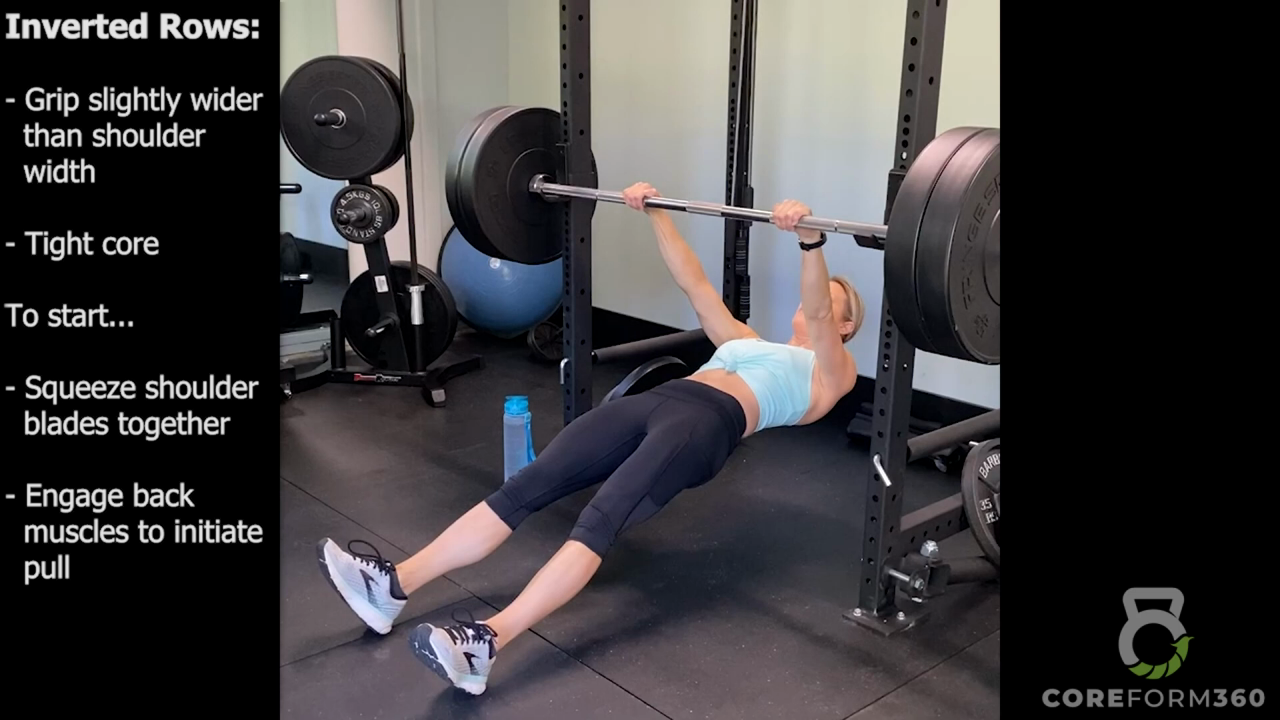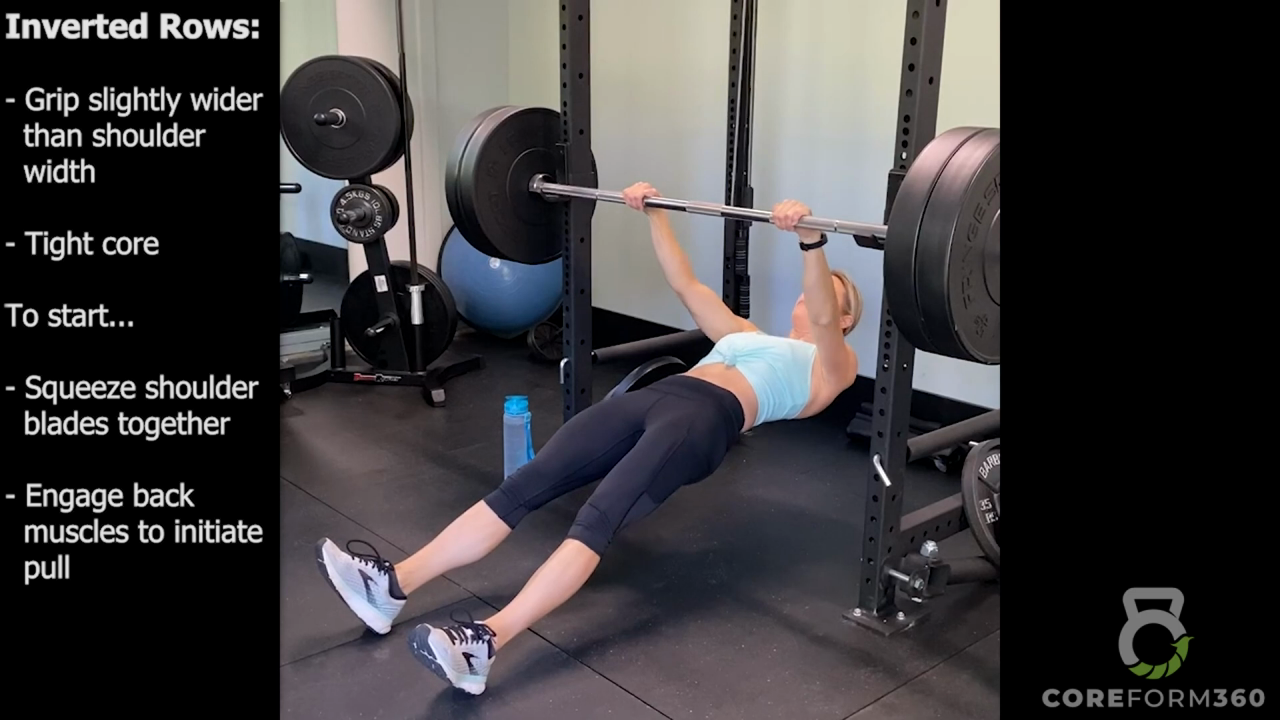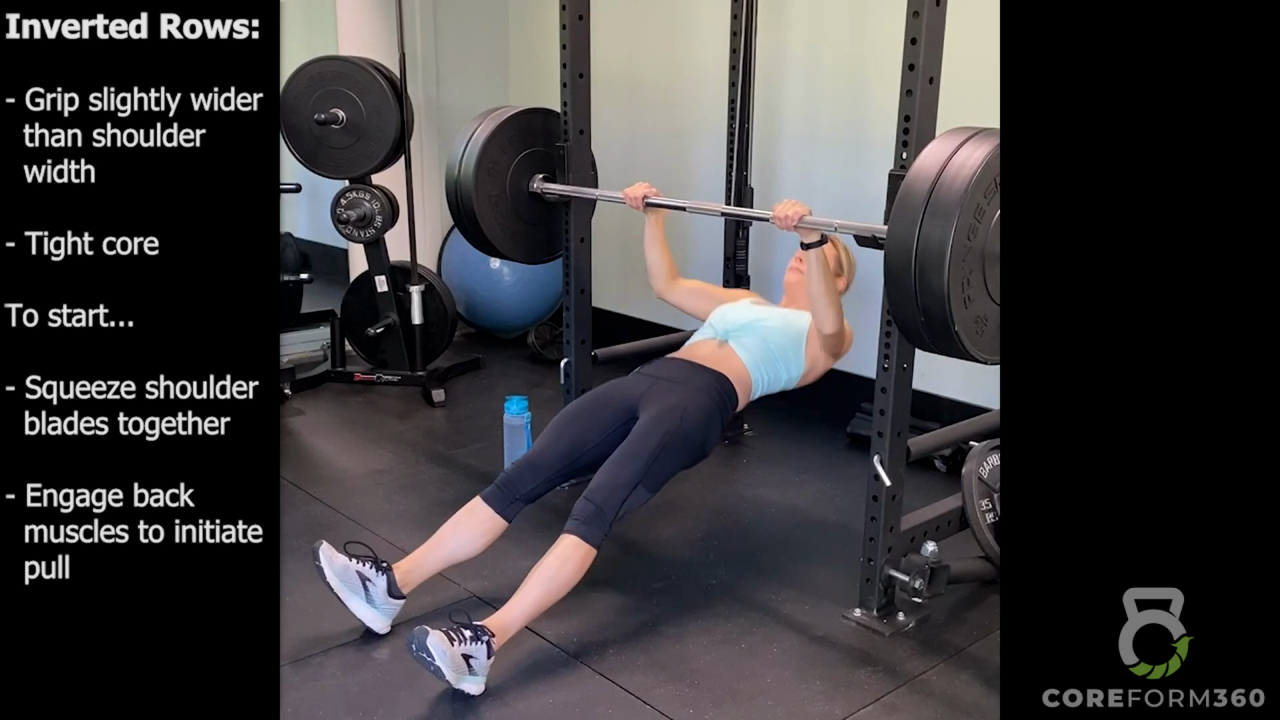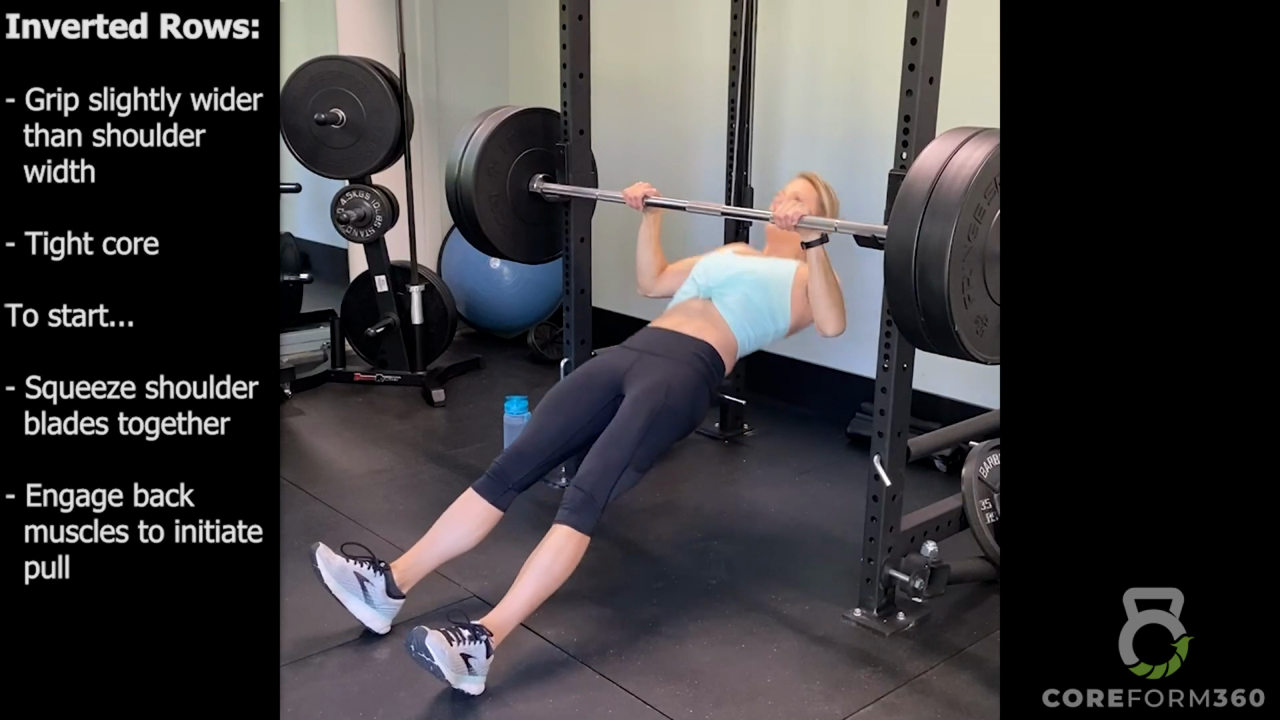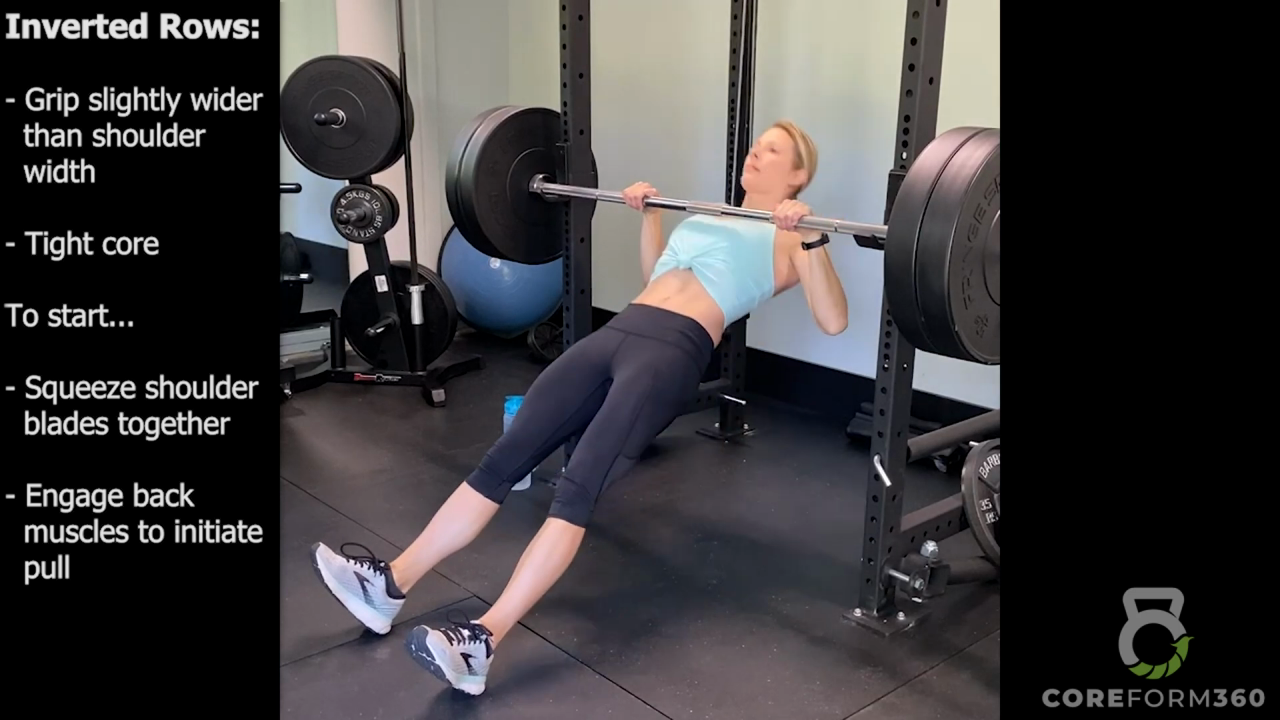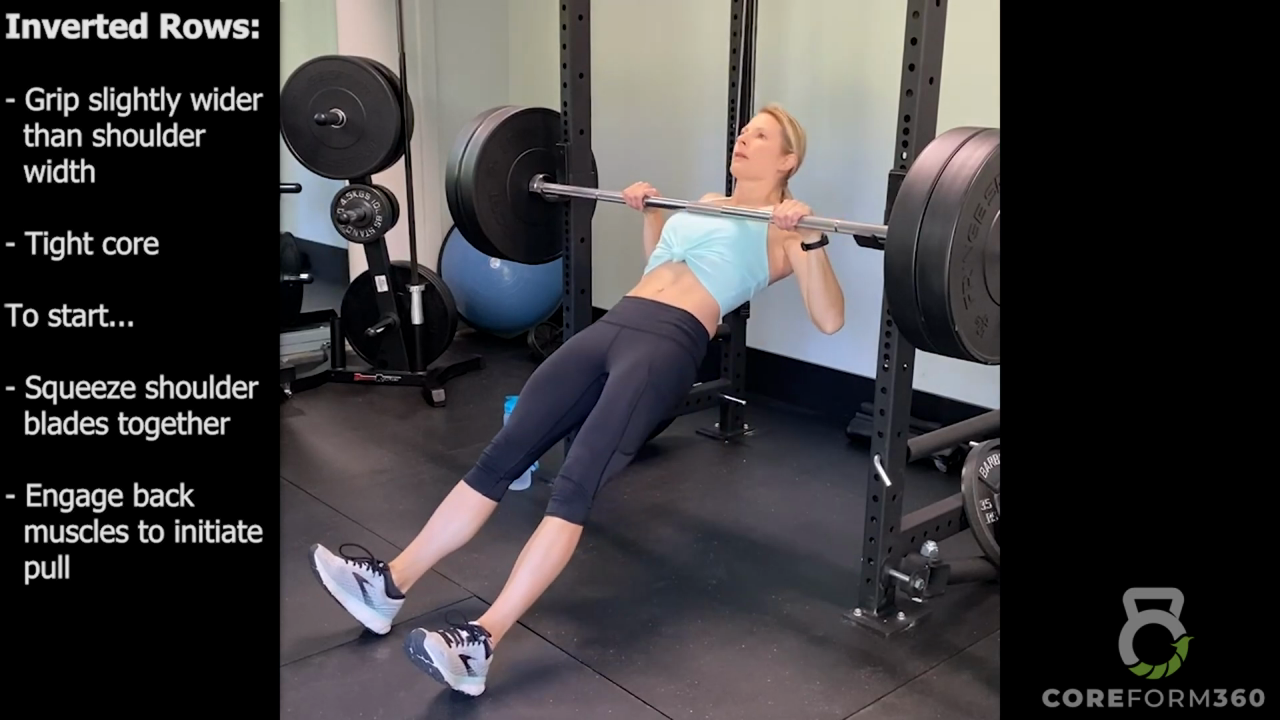
dt=0.2s
person 1, frame 1
left shoulder: (831, 372)
right shoulder: (749, 342)
left elbow: (820, 316)
right elbow: (694, 283)
left wrist: (809, 240)
right wrist: (656, 213)
left hip: (706, 425)
right hip: (657, 400)
left knee: (598, 522)
right knee: (525, 487)
left ankle: (484, 644)
right ankle: (393, 585)
person 1, frame 2
left shoulder: (832, 366)
right shoulder: (752, 333)
left elbow: (824, 322)
right elbow: (685, 284)
left wrist: (811, 242)
right wrist: (655, 214)
left hip: (704, 419)
right hip: (656, 396)
left knee: (597, 520)
right knee: (524, 486)
left ankle: (484, 644)
right ankle: (392, 585)
person 1, frame 3
left shoulder: (823, 343)
right shoulder: (751, 303)
left elbow: (831, 329)
right elbow: (665, 285)
left wrist: (814, 239)
right wrist: (653, 214)
left hip: (696, 401)
right hip: (647, 380)
left knee: (593, 511)
right knee: (518, 480)
left ankle: (483, 644)
right ankle: (391, 586)
person 1, frame 4
left shoulder: (804, 277)
right shoulder: (735, 252)
left elbow: (832, 324)
right elbow: (650, 282)
left wrist: (811, 236)
right wrist: (649, 218)
left hip: (684, 371)
right hip: (629, 353)
left knee: (583, 497)
right knee: (510, 469)
left ankle: (482, 643)
right ankle: (390, 585)
person 1, frame 5
left shoulder: (788, 238)
right shoulder: (711, 214)
left elbow: (833, 321)
left wrist: (812, 239)
right wrist: (650, 213)
left hip: (671, 350)
right hip: (615, 333)
left knee: (577, 488)
right knee: (502, 460)
left ankle: (481, 643)
right ankle: (390, 584)
person 1, frame 6
left shoulder: (783, 230)
right shoulder: (707, 205)
left elbow: (830, 320)
left wrist: (811, 237)
right wrist: (650, 210)
left hip: (668, 345)
right hip: (612, 326)
left knee: (574, 486)
right knee: (500, 458)
left ankle: (481, 642)
right ankle: (389, 585)
